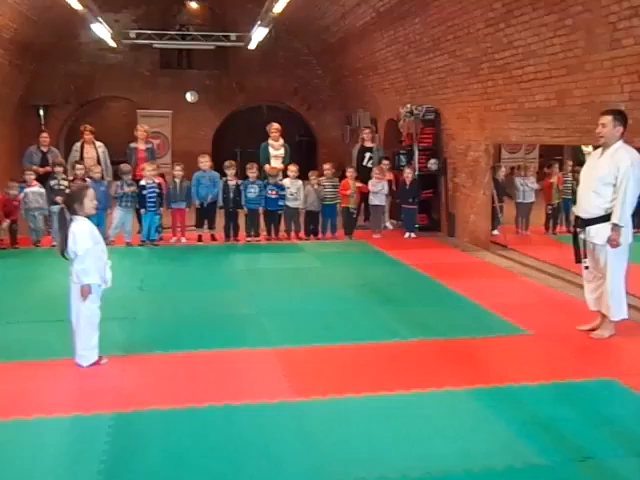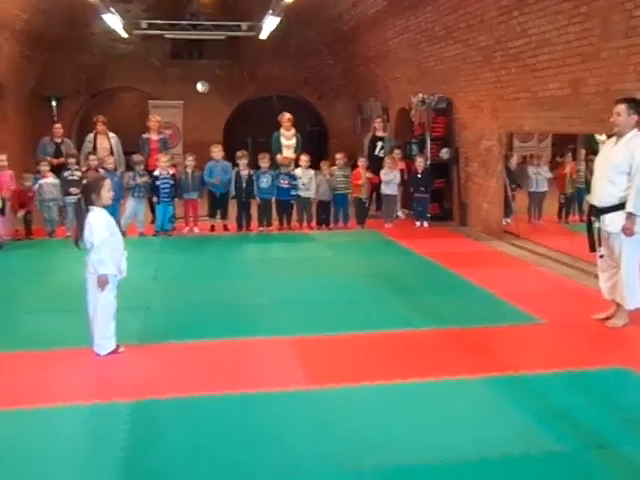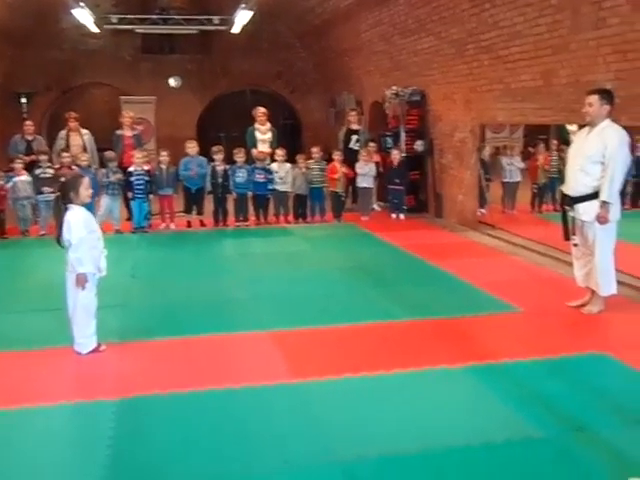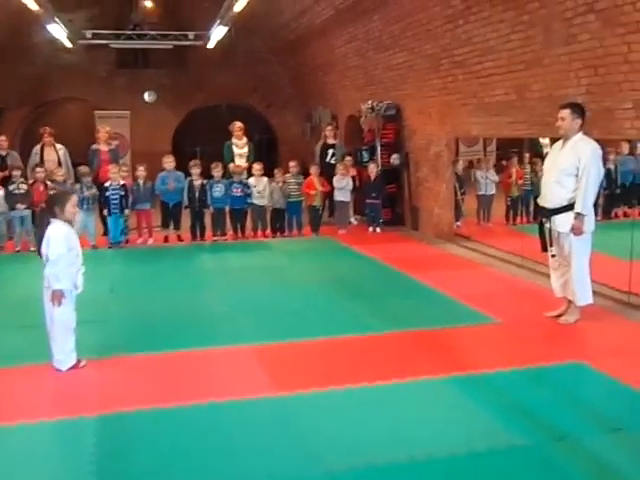
dt=0.2s
person 1, frame 1
right shoulder: (595, 155)
left wrist: (616, 228)
right wrist: (579, 220)
left hip: (607, 227)
right hip: (589, 226)
left knee: (610, 275)
right knee: (591, 274)
left ankle: (609, 323)
right ankle: (600, 318)
person 1, frame 2
right shoulder: (610, 144)
right wrist: (594, 209)
left hip: (621, 216)
right hip: (604, 215)
right knee: (607, 262)
right ankle: (614, 306)
person 1, frame 3
left shoulder: (614, 135)
right shoulder: (583, 134)
left elbow: (614, 172)
left wrist: (605, 205)
right wrist: (568, 198)
left hip: (596, 205)
right hip: (577, 204)
left knee: (599, 251)
right knee: (581, 250)
left ankle: (599, 299)
right ankle: (589, 293)
person 1, frame 4
left shoulder: (587, 148)
right shoulder: (557, 147)
left elbow: (588, 185)
left wrist: (579, 217)
right wrist: (544, 210)
left hip: (571, 216)
right hip: (553, 216)
left knee: (575, 262)
right knee: (557, 262)
left ankle: (575, 308)
right ankle: (565, 303)
person 2, frame 1
left shoulder: (84, 224)
right shoulder: (81, 227)
right elbow: (82, 258)
right wrist: (86, 283)
left hip: (91, 280)
right hip: (88, 282)
left knee: (88, 318)
right knee: (87, 318)
left ankle: (88, 354)
right ankle: (87, 357)
person 2, frame 2
left shoulder: (101, 215)
right shoulder: (98, 218)
right elbow: (99, 248)
right wrist: (102, 273)
left hip: (107, 270)
right hip: (104, 272)
left knee: (105, 308)
right knee: (103, 308)
left ankle: (105, 343)
right ankle: (104, 346)
person 2, frame 3
left shoulder: (81, 213)
right shoulder: (76, 216)
right elbow: (77, 247)
right wrist: (81, 272)
left hip: (88, 269)
right hip: (83, 271)
left knee: (85, 306)
right knee: (84, 307)
left ankle: (86, 342)
right ankle: (85, 345)
person 2, frame 4
left shoulder: (64, 228)
right shoulder: (58, 231)
right elbow: (56, 262)
right wrist: (57, 288)
left hip: (66, 285)
right hip: (60, 287)
left knee: (64, 322)
right knee: (62, 323)
left ankle: (66, 358)
right ankle: (64, 361)
